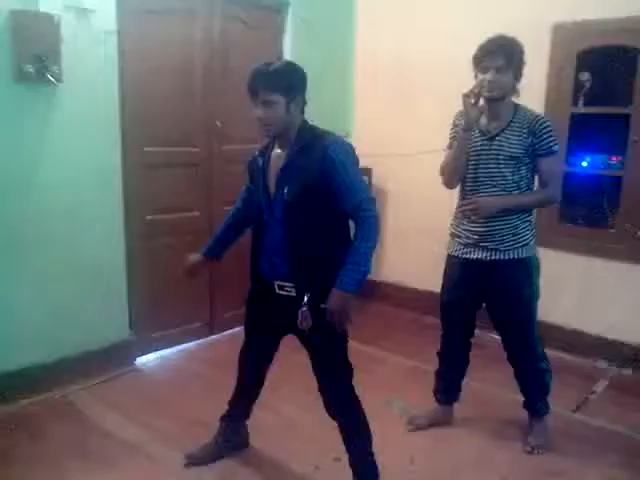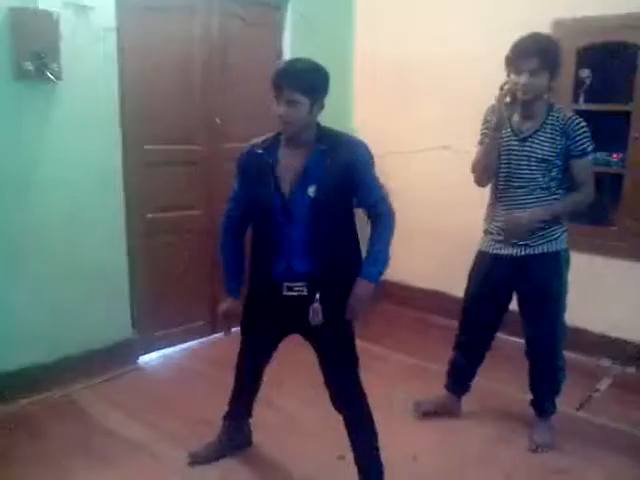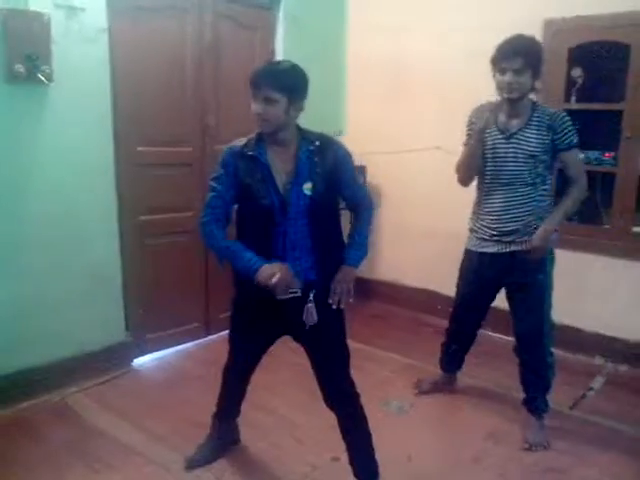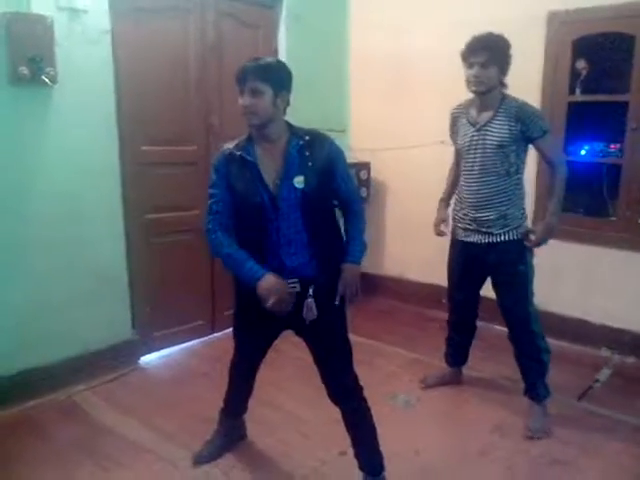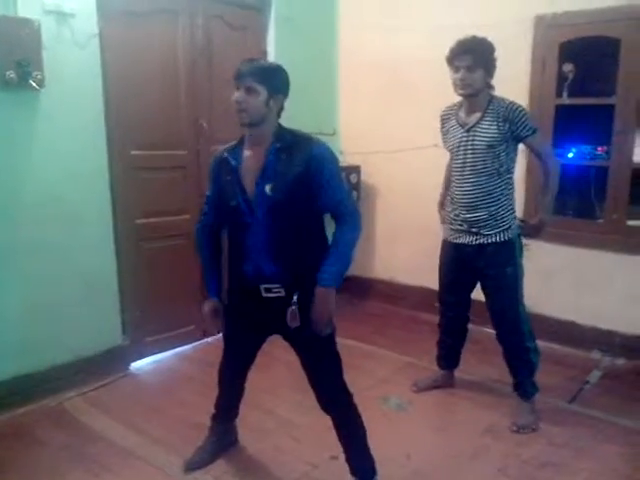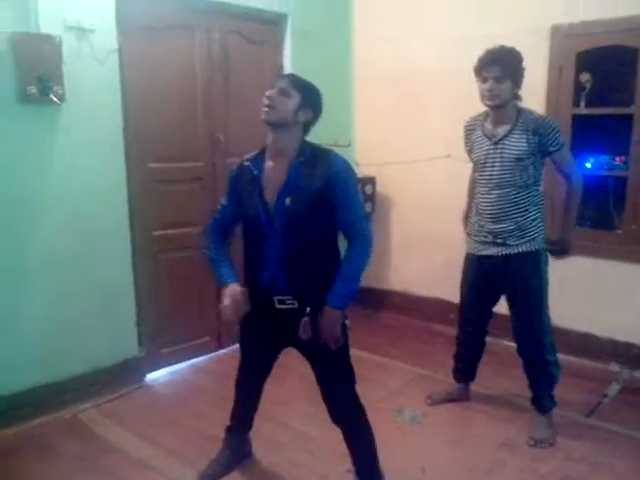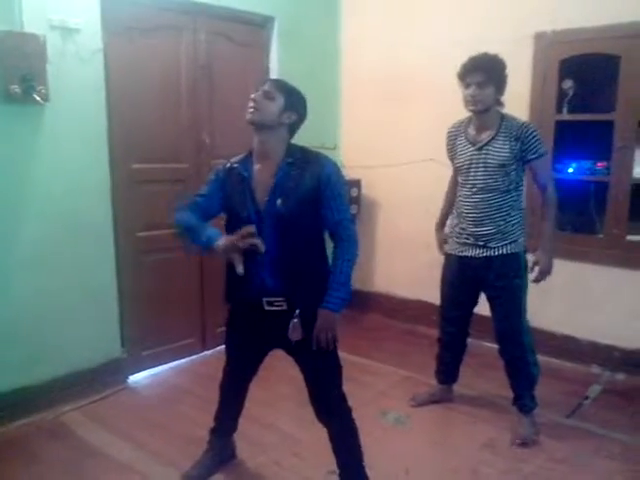
dt=0.3s
person 1, frame 1
left shoulder: (331, 152)
right shoulder: (261, 159)
left elbow: (366, 217)
right elbow: (243, 213)
left wrist: (347, 284)
right wrist: (209, 252)
left hip: (318, 295)
right hip: (268, 290)
left knee: (337, 390)
right knee: (250, 365)
right ankle: (232, 432)
person 1, frame 2
left shoulder: (349, 154)
right shoulder: (255, 157)
left elbow: (382, 214)
right elbow: (234, 223)
left wrist: (368, 275)
right wrist: (231, 291)
left hip: (326, 294)
right hip: (268, 291)
left knee: (345, 389)
right knee: (249, 365)
right ankle: (235, 431)
person 1, frame 3
left shoulder: (330, 154)
right shoulder: (236, 159)
left elbow: (362, 208)
right elbow: (211, 227)
left wrist: (351, 262)
right wrist: (256, 266)
left hip: (318, 294)
right hip: (258, 296)
left knee: (340, 389)
right knee: (237, 368)
right ankle: (223, 431)
person 1, frame 4
left shoulder: (321, 149)
right shoulder: (229, 162)
left elbow: (353, 205)
right elbow: (216, 231)
left wrist: (352, 259)
right wrist: (257, 276)
left hip: (319, 289)
right hip: (258, 291)
left knee: (343, 384)
right knee: (243, 365)
right ankle: (230, 426)
person 1, frame 5
left shoulder: (311, 154)
right shoulder: (225, 162)
left elbow: (349, 220)
right elbow: (208, 228)
left wrist: (326, 284)
right wrist: (212, 290)
left hip: (301, 295)
right hip: (245, 295)
left knee: (331, 390)
right knee: (231, 369)
right ankle: (222, 431)
person 1, frame 6
left shoulder: (331, 169)
right shoulder: (244, 172)
left elbow: (360, 239)
right elbow: (216, 233)
left wrist: (336, 304)
right wrist: (229, 282)
left hip: (315, 308)
right hip: (261, 307)
left knee: (343, 403)
right knee: (248, 381)
right ankle: (236, 443)
person 1, frame 7
left shoulder: (319, 171)
right shoulder: (231, 174)
left elbow: (346, 240)
right elbow: (183, 216)
left wrist: (331, 306)
right wrist: (217, 239)
left hip: (304, 309)
right hip: (248, 307)
left knee: (330, 404)
right knee: (232, 383)
right ankle: (220, 444)
person 2, frame 1
left shoulder: (536, 127)
right shoulder: (463, 121)
left elbow: (552, 191)
right elbow: (449, 179)
left wrist: (502, 202)
right wrist: (467, 125)
left hip: (514, 255)
right hip: (464, 250)
left knee: (521, 340)
right knee: (454, 333)
left ankle: (538, 415)
right ankle: (444, 405)
person 2, frame 2
left shoulder: (569, 126)
right shoulder: (495, 116)
left elbow: (584, 193)
right elbow: (482, 177)
left wrist: (536, 215)
right wrist: (498, 124)
left hip: (545, 253)
right hip: (495, 247)
left knee: (544, 339)
right knee: (473, 326)
left ankle: (543, 414)
right ankle: (452, 396)
person 2, frame 3
left shoulder: (554, 123)
right shoulder: (479, 117)
left elbow: (578, 183)
right elbow: (464, 177)
left wrist: (550, 225)
right wrist: (478, 136)
left hip: (528, 248)
right hip: (482, 243)
left knee: (532, 333)
right knee: (463, 316)
left ankle: (536, 412)
right ankle: (447, 374)
person 2, frame 4
left shoulder: (522, 114)
right shoulder: (458, 115)
left elbow: (558, 166)
left wrist: (549, 219)
right wrist: (444, 203)
left hip: (509, 237)
right hip: (465, 235)
left knee: (521, 319)
right knee: (459, 308)
left ankle: (538, 399)
right ankle: (454, 367)
person 2, frame 5
left shoulder: (510, 114)
right shoulder: (447, 117)
left elbow: (549, 163)
left wrist: (541, 215)
left hip: (499, 239)
right hip: (455, 237)
left knee: (509, 319)
right knee: (451, 309)
left ankle: (526, 395)
right ankle: (446, 371)
person 2, frame 6
left shoulder: (539, 127)
right shoulder: (472, 128)
left elbow: (573, 179)
left wrist: (566, 234)
left hip: (524, 251)
right hip: (479, 248)
left knee: (532, 332)
right knee: (470, 322)
left ankle: (543, 410)
right ankle: (461, 384)
person 2, frame 7
left shoulder: (521, 134)
right shoulder: (455, 134)
left elbow: (547, 191)
left wrist: (545, 248)
right wrist: (440, 224)
left hip: (505, 254)
right hip: (460, 251)
left knee: (513, 333)
right knee: (451, 323)
left ankle: (525, 410)
right ankle: (444, 385)
